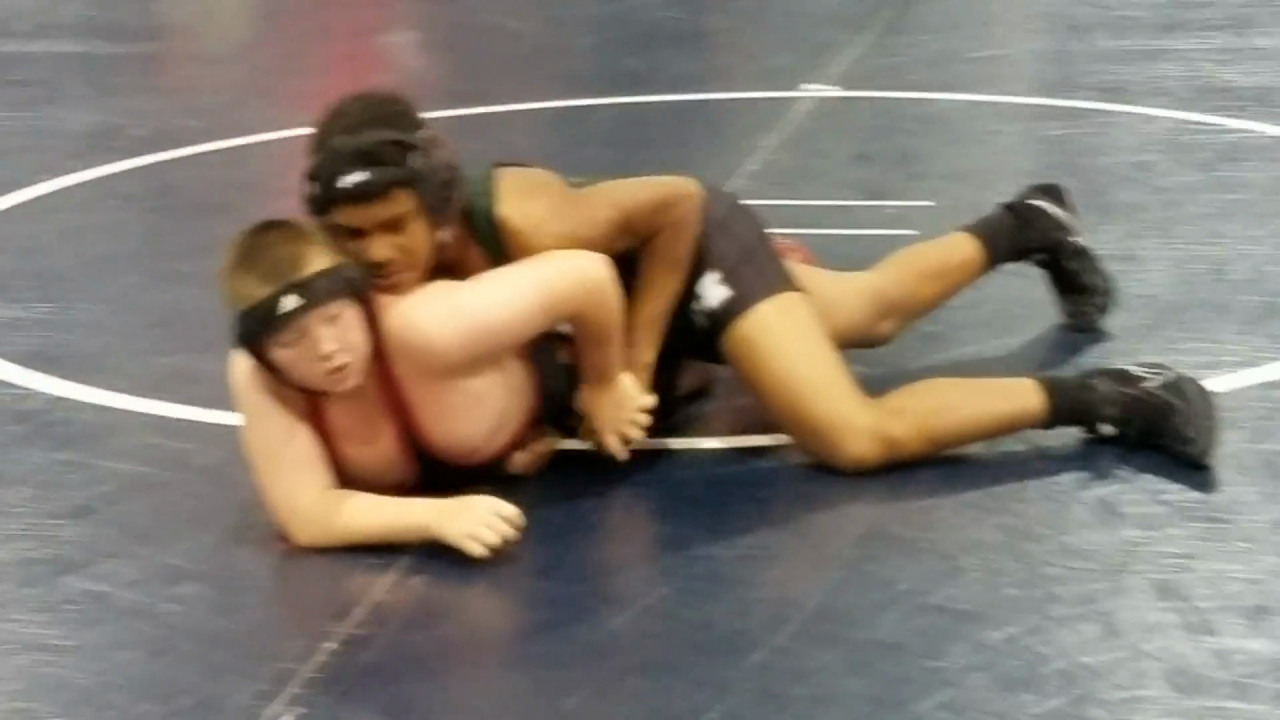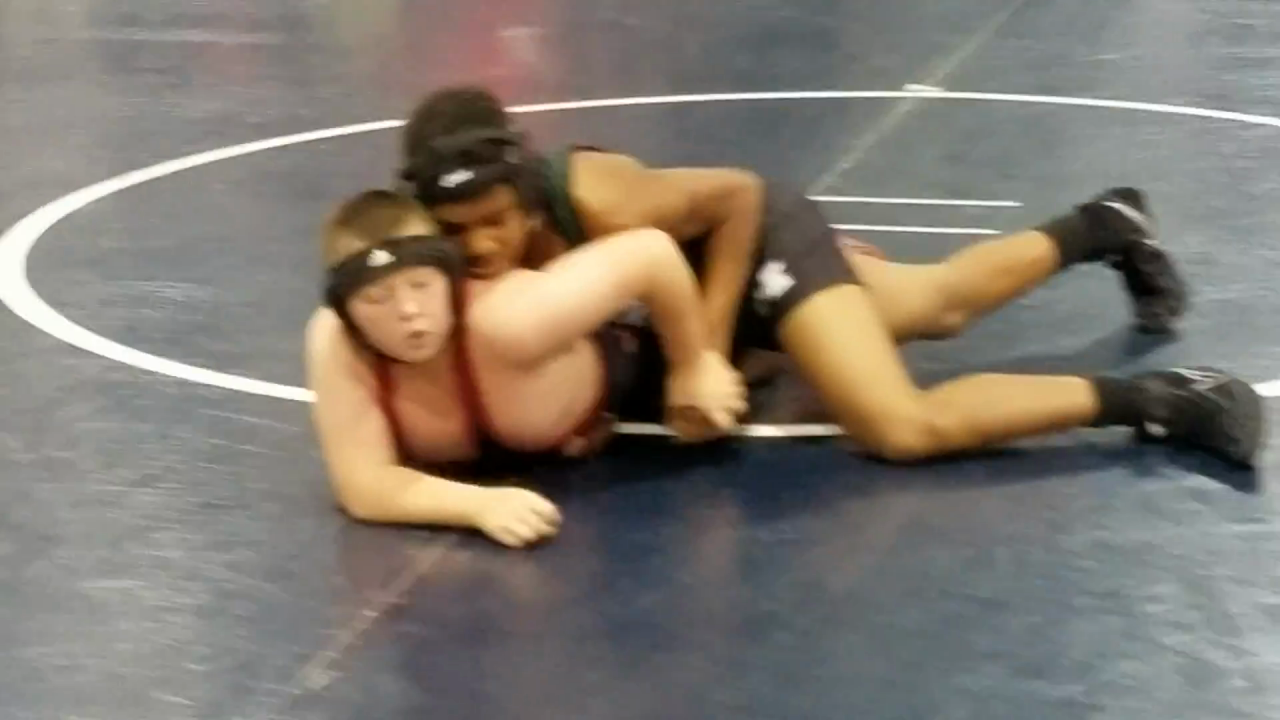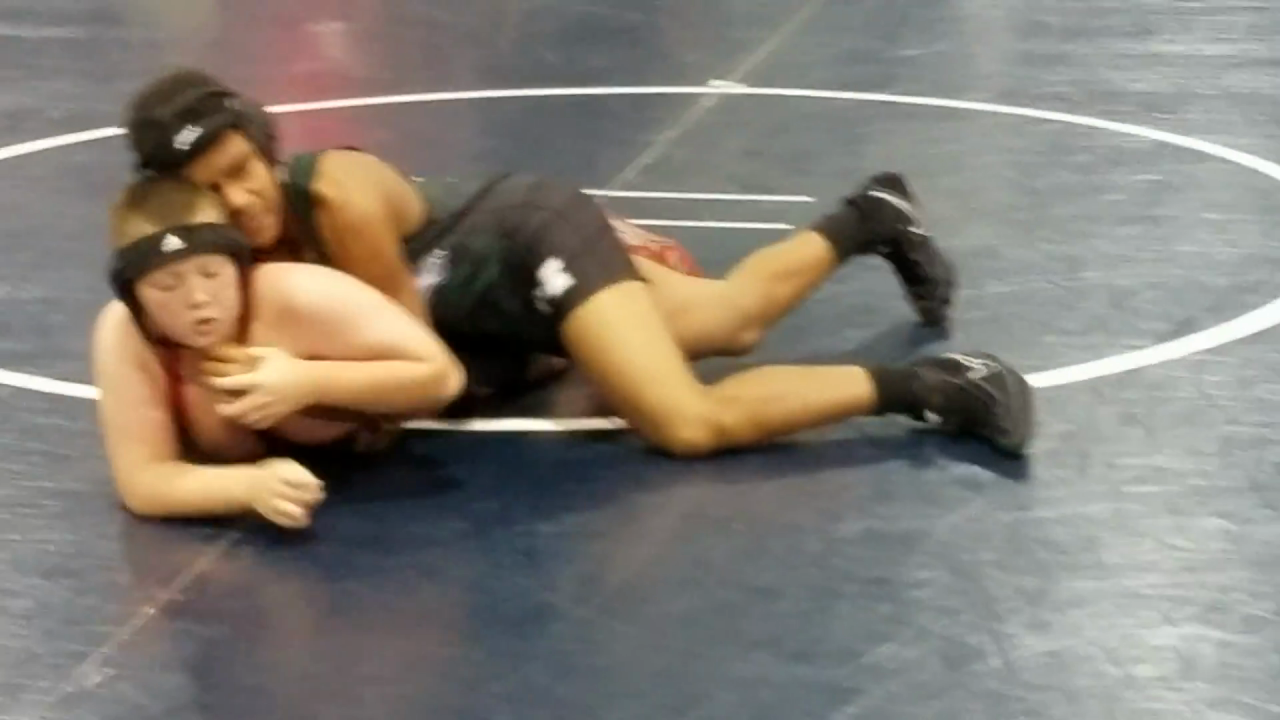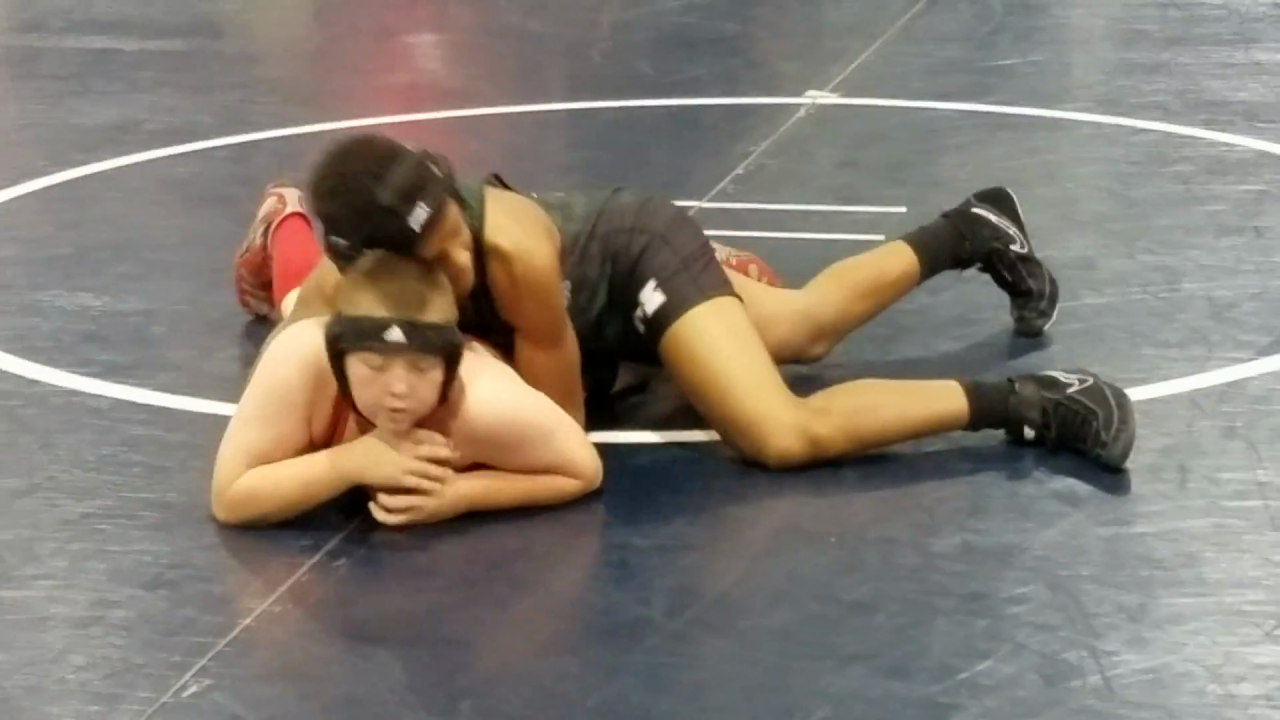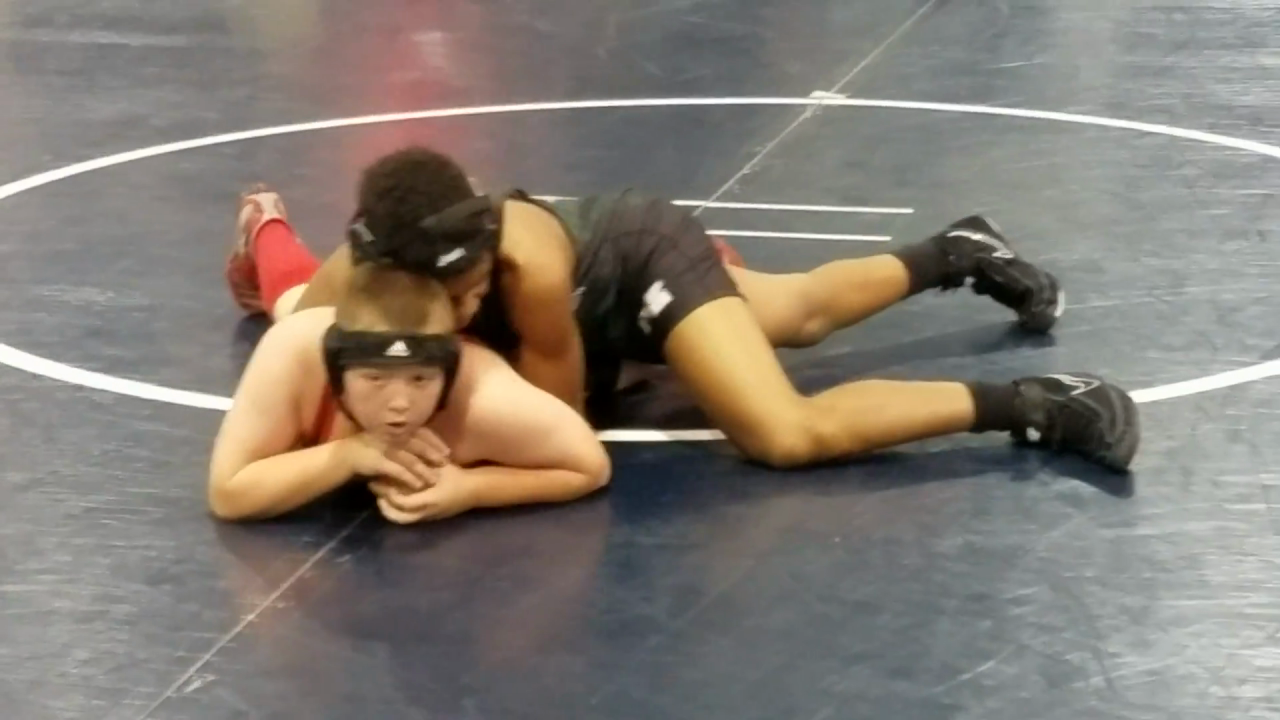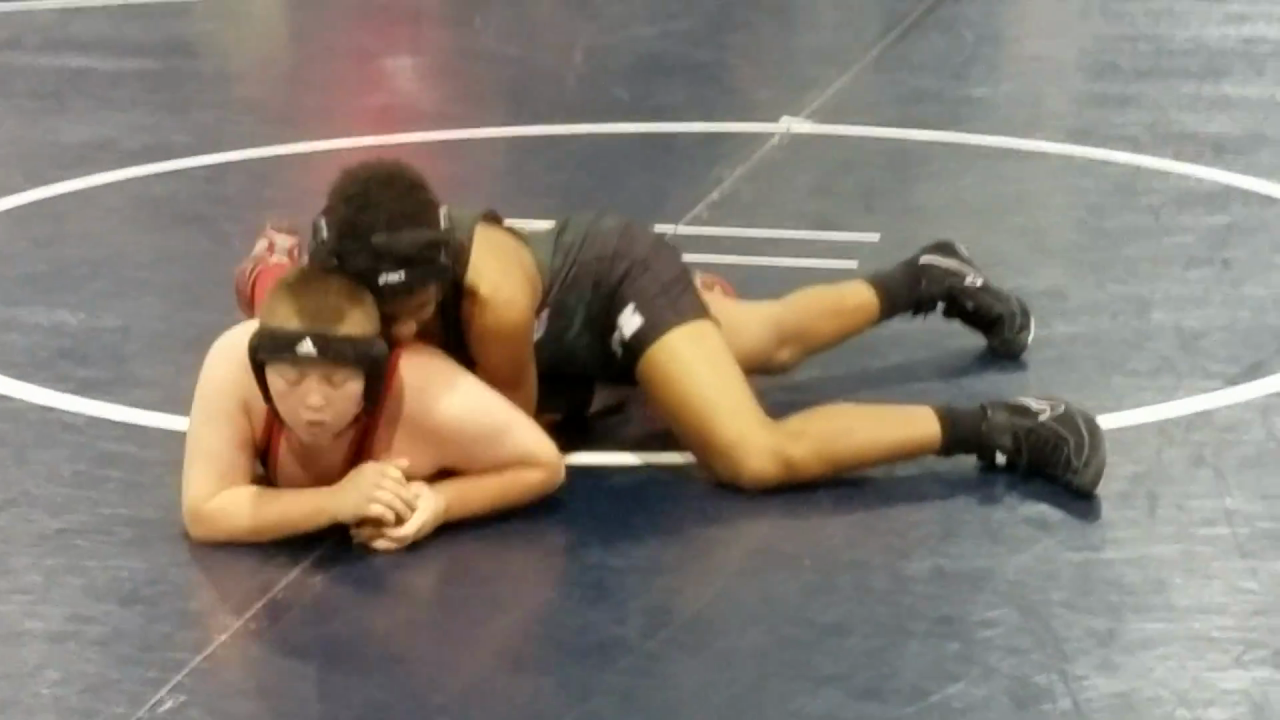
dt=0.4s
person 1, frame 1
left shoulder: (526, 224)
right shoulder: (378, 250)
left elbow: (679, 200)
left wrist: (632, 367)
left hip: (696, 248)
right hip: (647, 282)
left knee: (858, 439)
right knee: (878, 311)
left ankle: (1098, 398)
right ankle: (1024, 225)
person 1, frame 2
left shoulder: (597, 201)
right shoulder: (466, 237)
left elbow: (739, 191)
left hip: (764, 240)
right hip: (725, 272)
left knee: (904, 429)
right knee: (945, 303)
left ankle: (1150, 400)
right ankle: (1098, 226)
person 1, frame 3
left shoulder: (338, 198)
right shoulder: (231, 241)
left hip: (538, 241)
right hip: (501, 292)
left knee: (692, 424)
right knee: (737, 316)
left ankle: (926, 386)
right ankle: (868, 217)
person 1, frame 4
left shoulder: (516, 247)
right shoulder: (347, 283)
left elbow: (559, 407)
left hip: (639, 251)
right hip: (597, 274)
left knee: (784, 435)
right knee: (812, 327)
left ankle: (1023, 403)
right ankle: (970, 232)
person 1, frame 5
left shoulder: (527, 261)
right shoulder: (356, 273)
left elbow: (558, 410)
left hip: (646, 255)
right hip: (601, 278)
left knee: (788, 434)
right knee: (806, 312)
left ankle: (1032, 406)
right ankle: (956, 252)
person 1, frame 6
left shoulder: (492, 293)
right shoulder: (331, 270)
left hip: (621, 279)
right hip: (575, 285)
left knee: (758, 459)
right knee: (779, 340)
left ankle: (992, 430)
right ankle: (925, 277)
person 2, frame 1
left shoulder: (426, 330)
right shoulder: (254, 373)
left elbow: (588, 272)
right elbow: (305, 516)
left wrist: (603, 383)
right wrist: (438, 515)
person 2, frame 2
left shoulder: (506, 322)
right shoulder: (335, 343)
left elbow: (651, 251)
right elbow: (364, 488)
left wrist: (693, 366)
right wrist: (482, 505)
person 2, frame 3
left shoulder: (292, 296)
right shoulder: (122, 333)
left elbow: (442, 377)
right elbow: (142, 484)
left wrist: (306, 383)
right wrist: (253, 486)
person 2, frame 4
left shoulder: (481, 403)
right shoulder: (301, 359)
left elbow: (584, 472)
right elbow: (228, 499)
left wrist: (463, 494)
right wrist: (355, 463)
right ankle: (280, 216)
person 2, frame 5
left shoulder: (480, 398)
right shoulder: (294, 355)
left elbow: (591, 470)
right elbow: (226, 493)
left wrist: (468, 489)
right wrist: (351, 452)
person 2, frame 6
left shoulder: (428, 396)
right shoulder: (234, 367)
left elbow: (547, 466)
right elbow: (203, 515)
left wrist: (439, 502)
right wrist: (336, 501)
